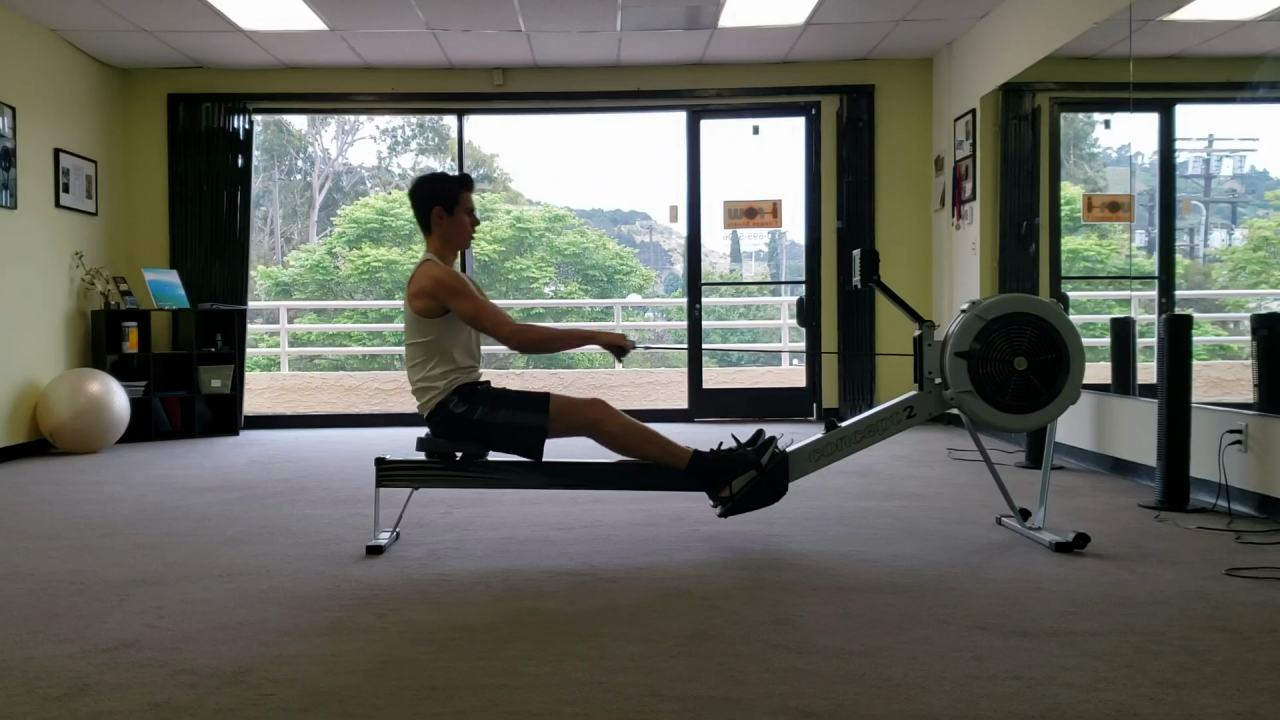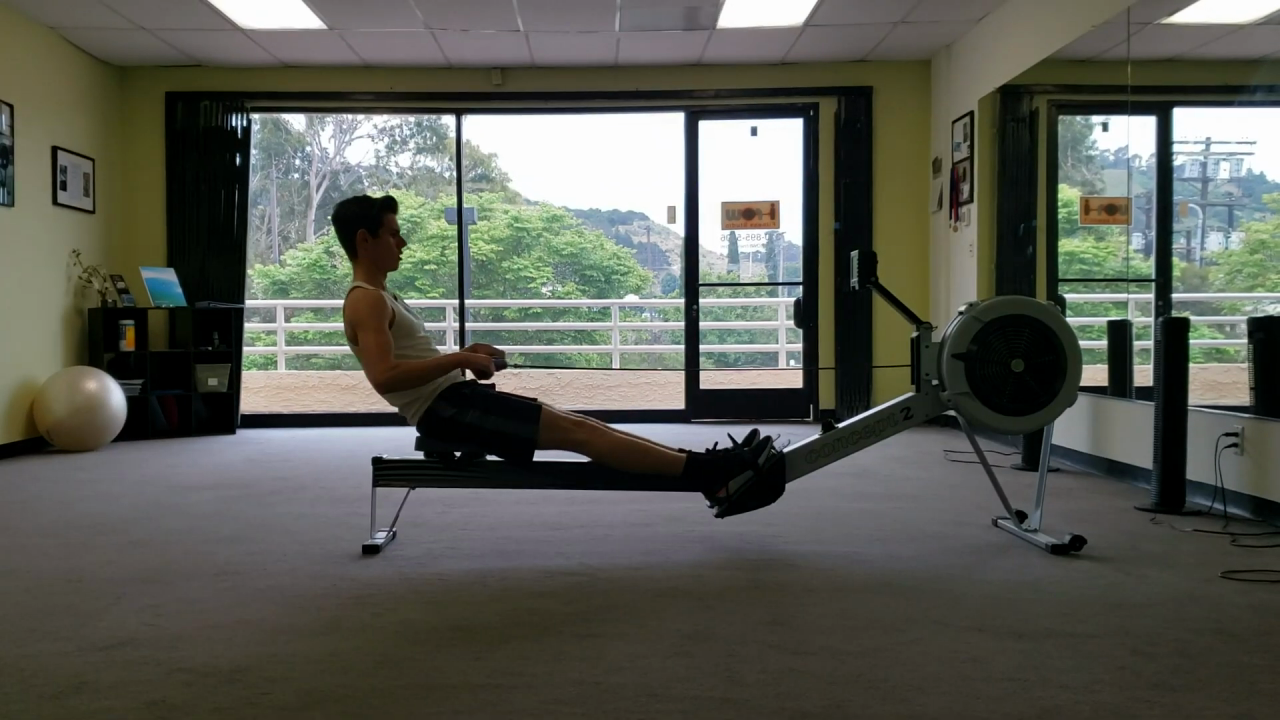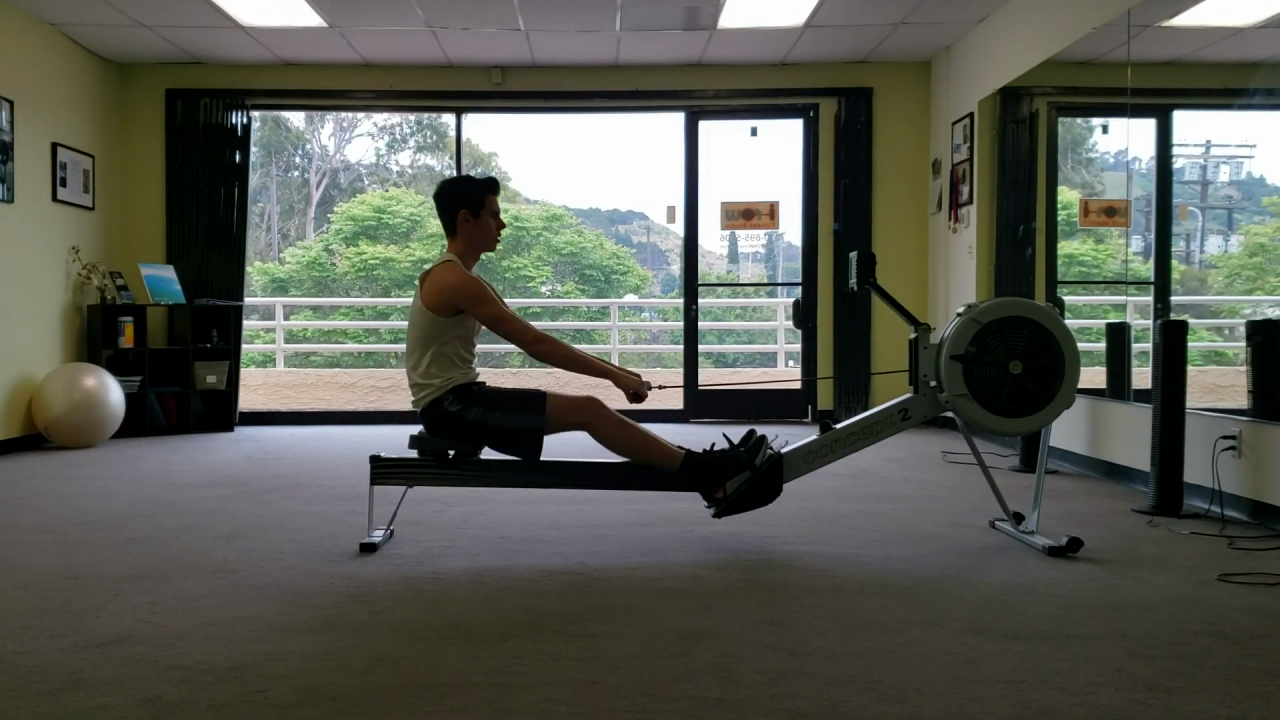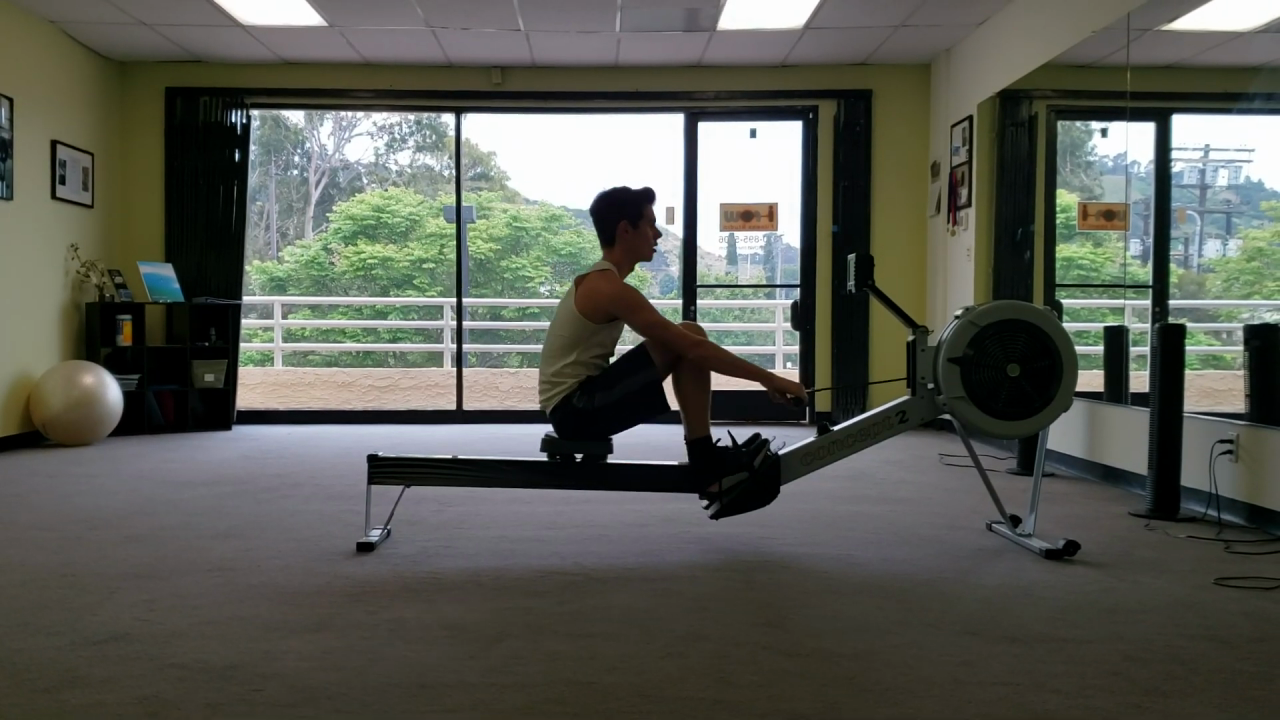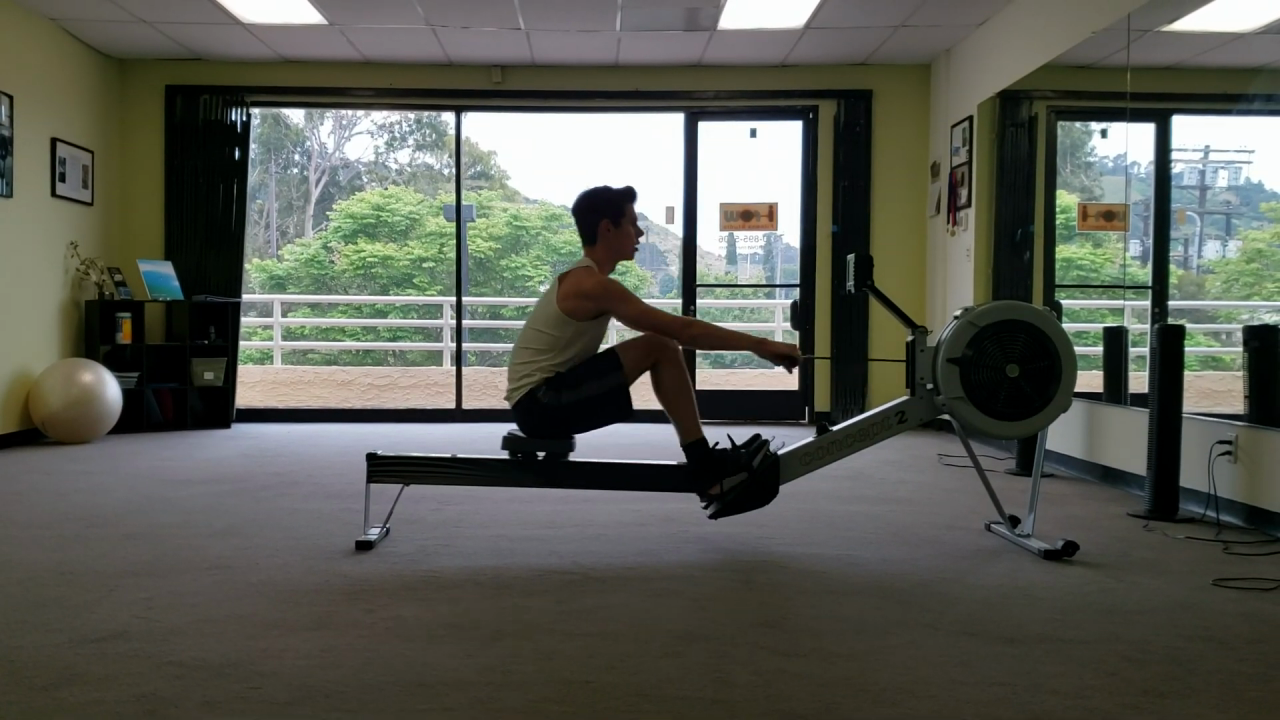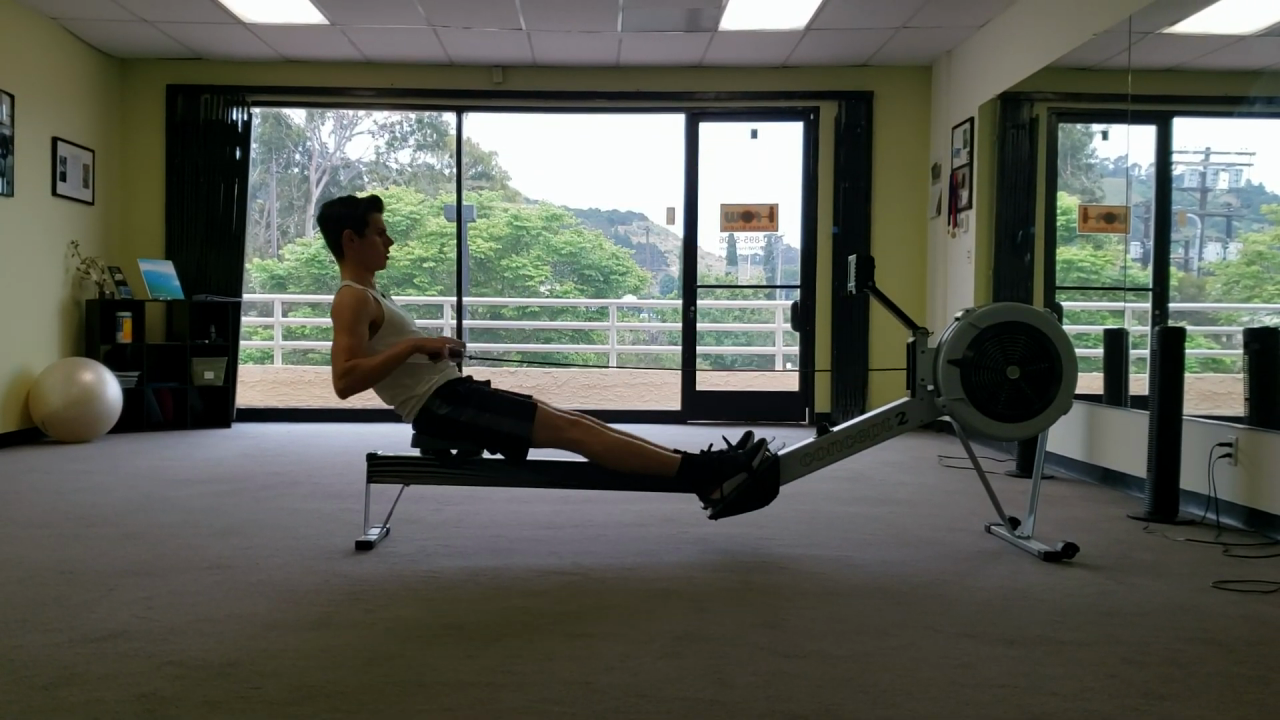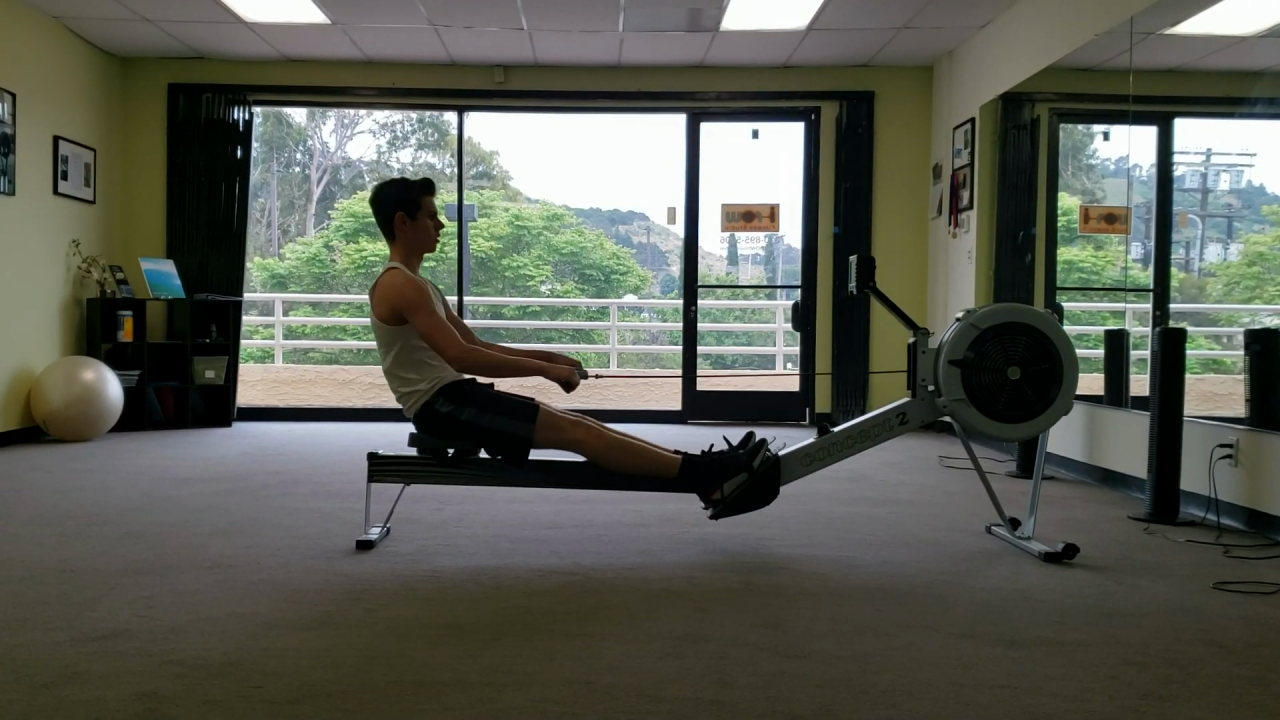
dt=0.7s
person 1, frame 1
left shoulder: (443, 276)
right shoulder: (438, 277)
left elbow: (506, 333)
right elbow: (519, 337)
left wrist: (583, 337)
right wrist: (597, 337)
left hip: (467, 402)
right hip: (455, 408)
left knee: (593, 413)
right knee: (591, 414)
left ankle: (709, 467)
right ankle: (712, 472)
person 1, frame 2
left shoulder: (382, 297)
right shoulder: (366, 301)
right elbow: (385, 378)
left wrist: (462, 356)
right wrist: (457, 358)
left hip: (458, 398)
right hip: (446, 410)
left knee: (581, 424)
right knee: (575, 431)
left ankle: (705, 466)
right ankle: (705, 472)
person 1, frame 3
left shoulder: (458, 277)
right shoulder: (453, 280)
left elbow: (533, 341)
right elbow: (536, 344)
left wrist: (612, 371)
right wrist: (617, 375)
left hip: (460, 401)
right hip: (449, 408)
left knee: (590, 408)
right knee: (588, 411)
left ankle: (701, 467)
right ankle: (704, 472)
person 1, frame 4
left shoulder: (600, 281)
right shoulder: (610, 289)
left elbow: (691, 345)
right elbow: (694, 348)
left wrist: (760, 377)
right wrist: (769, 379)
left hip: (577, 404)
right hip: (576, 409)
left knee: (688, 337)
right knee: (691, 343)
left ankle: (708, 458)
right ankle: (706, 458)
person 1, frame 5
left shoulder: (584, 278)
right shoulder: (593, 284)
left elbow: (667, 330)
right elbow: (683, 330)
left wrist: (754, 346)
right wrist: (761, 345)
left hip: (543, 401)
right hip: (539, 405)
left knee: (663, 344)
right knee: (663, 350)
left ankle: (709, 465)
right ankle: (706, 463)
person 1, frame 6
left shoulder: (369, 296)
right shoulder: (353, 301)
right elbow: (344, 382)
left wrist: (433, 348)
right wrist: (417, 345)
left hip: (452, 394)
right hip: (439, 406)
left knee: (576, 421)
right knee: (572, 432)
left ankle: (697, 466)
right ankle: (701, 474)
person 1, frame 7
left shoulder: (416, 284)
right shoulder: (399, 285)
left elbow: (477, 346)
right elbow: (462, 357)
left wrist: (548, 356)
right wrist: (544, 368)
left hip: (452, 397)
right hip: (440, 406)
left knee: (579, 423)
right knee: (573, 431)
left ankle: (701, 468)
right ankle: (704, 474)
